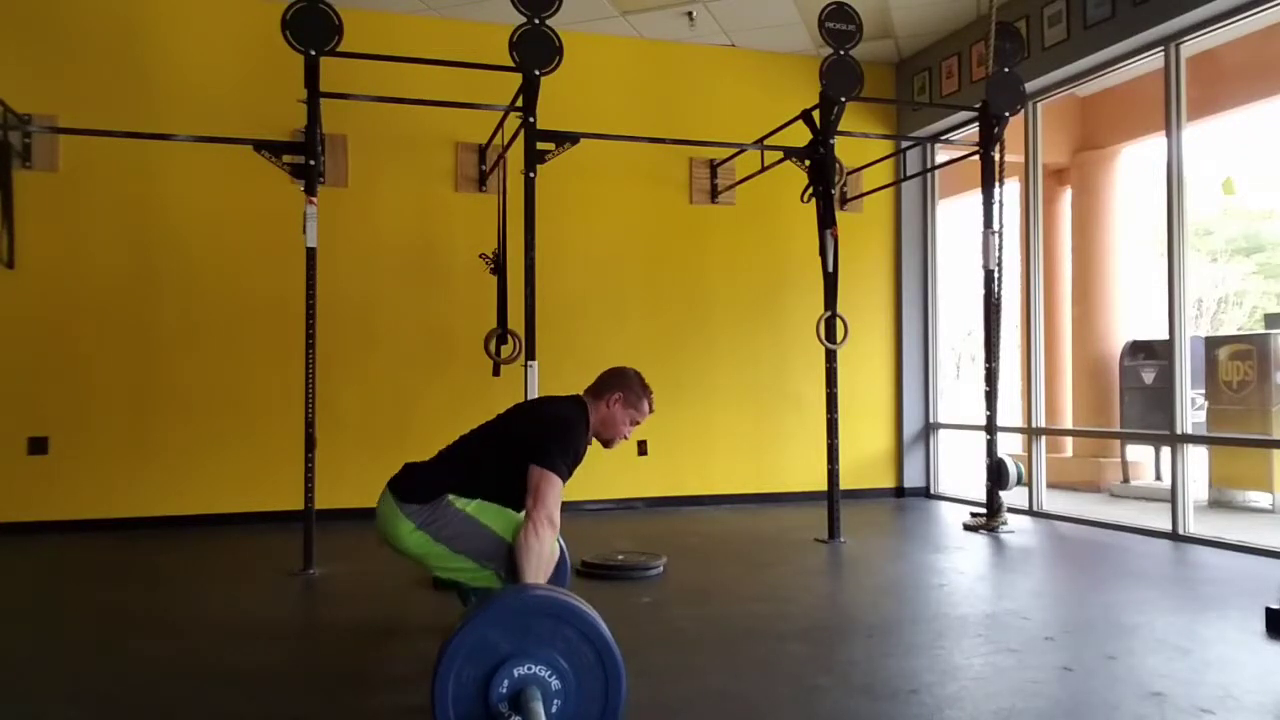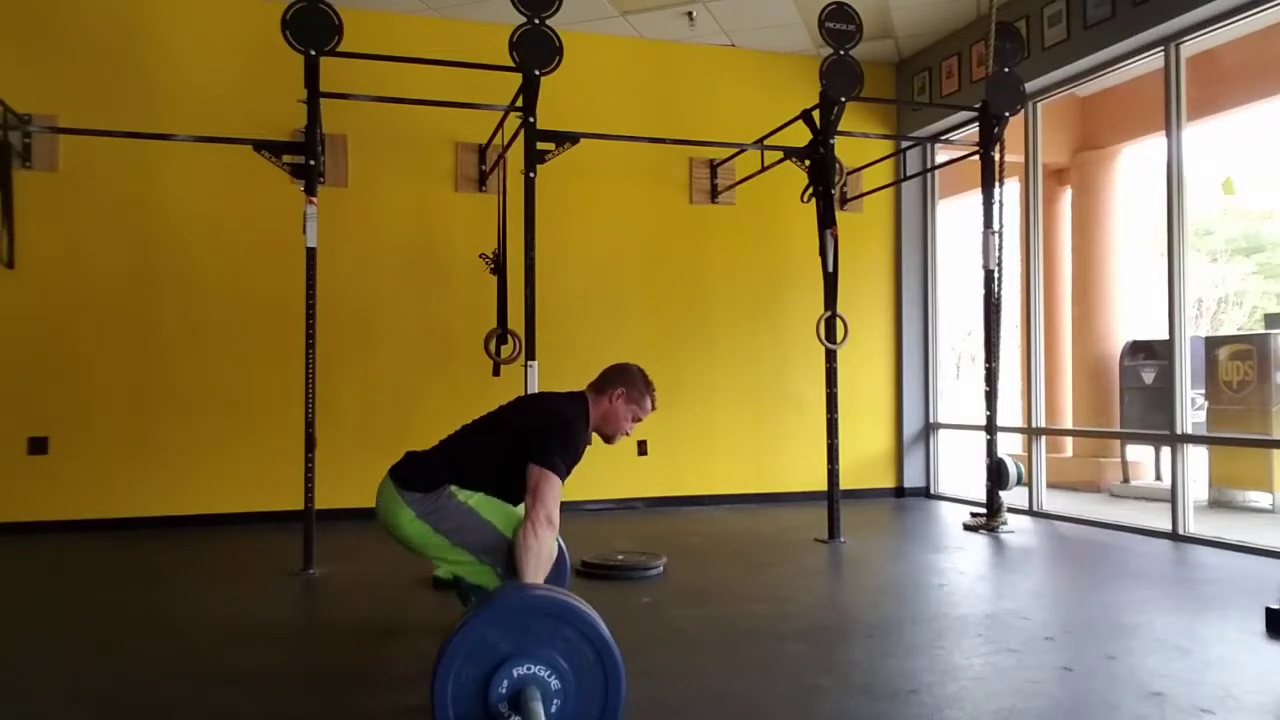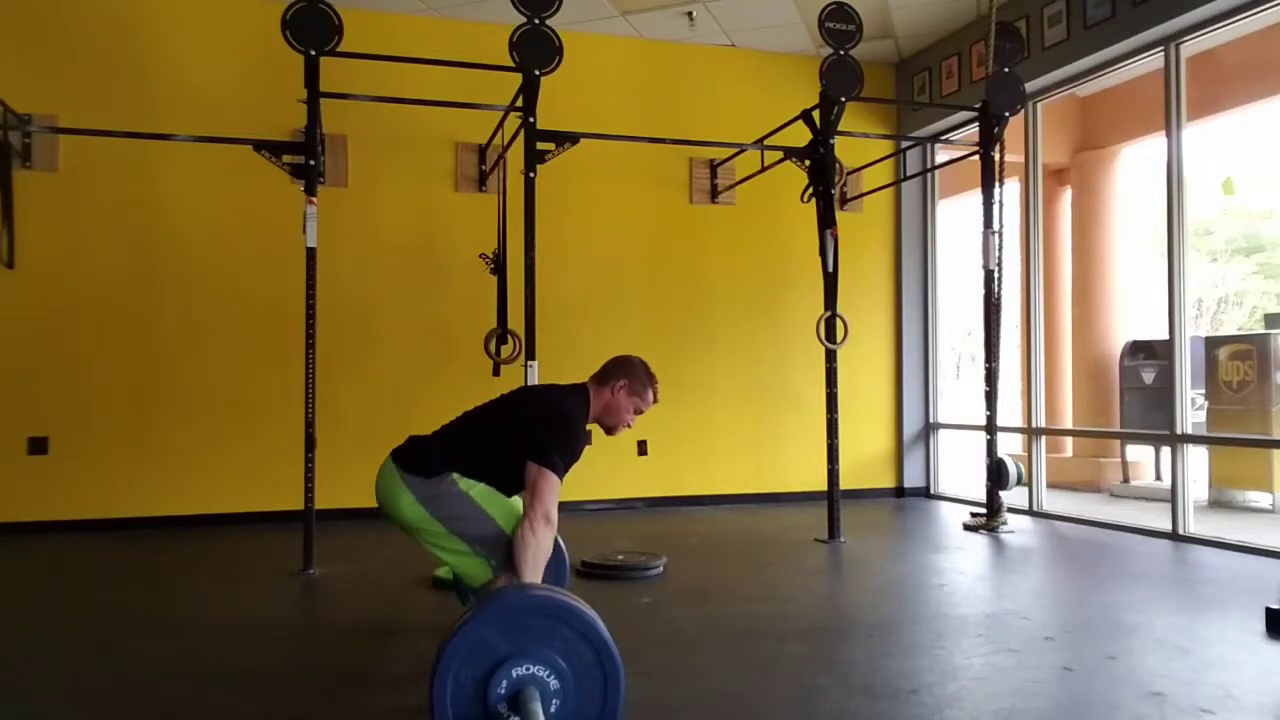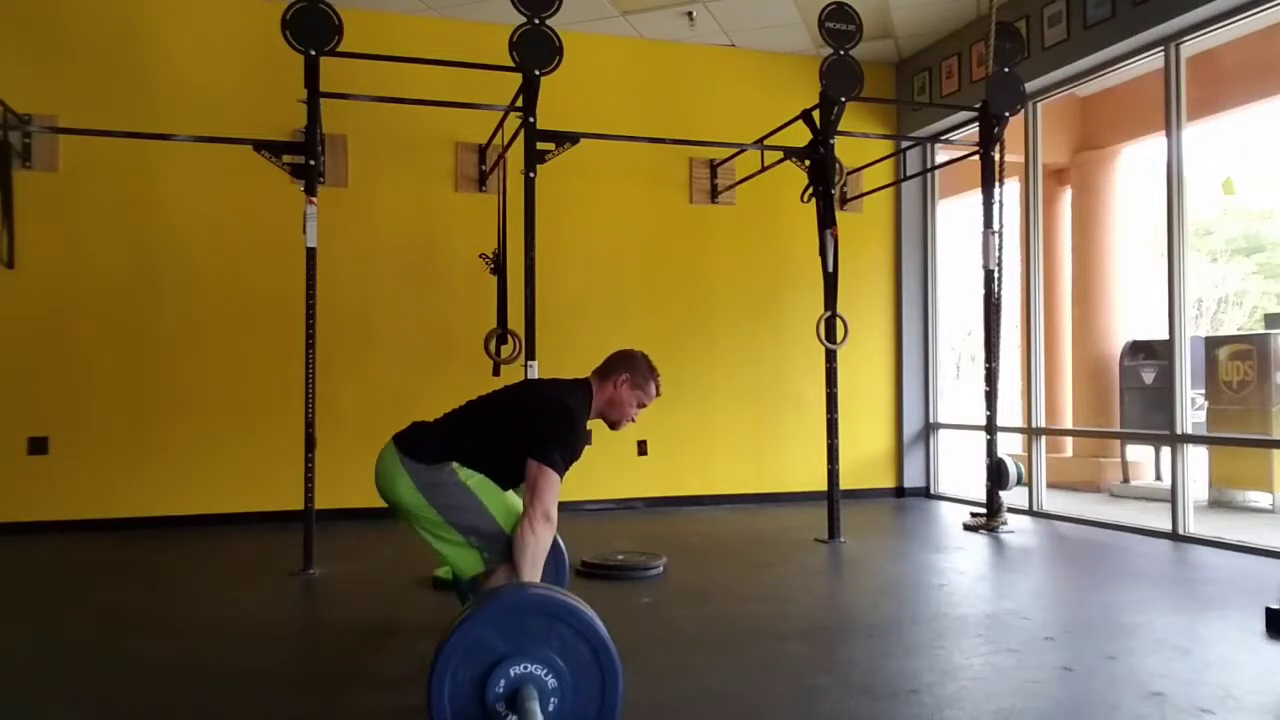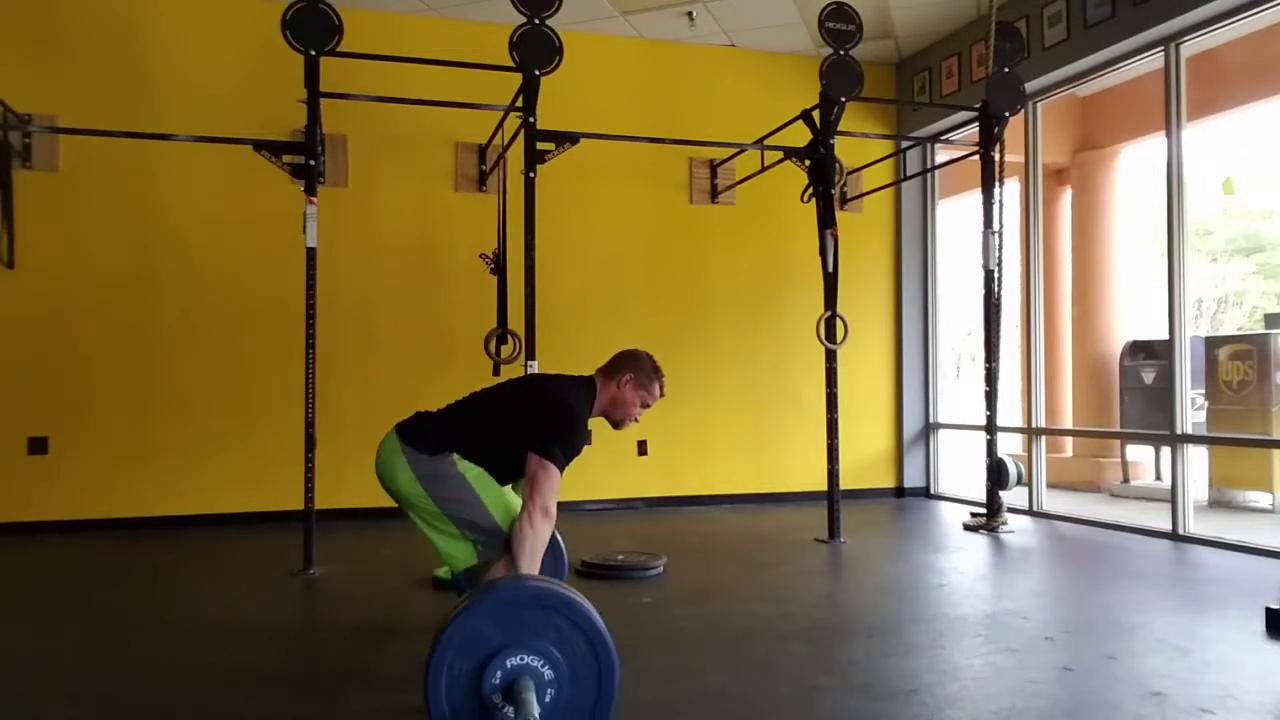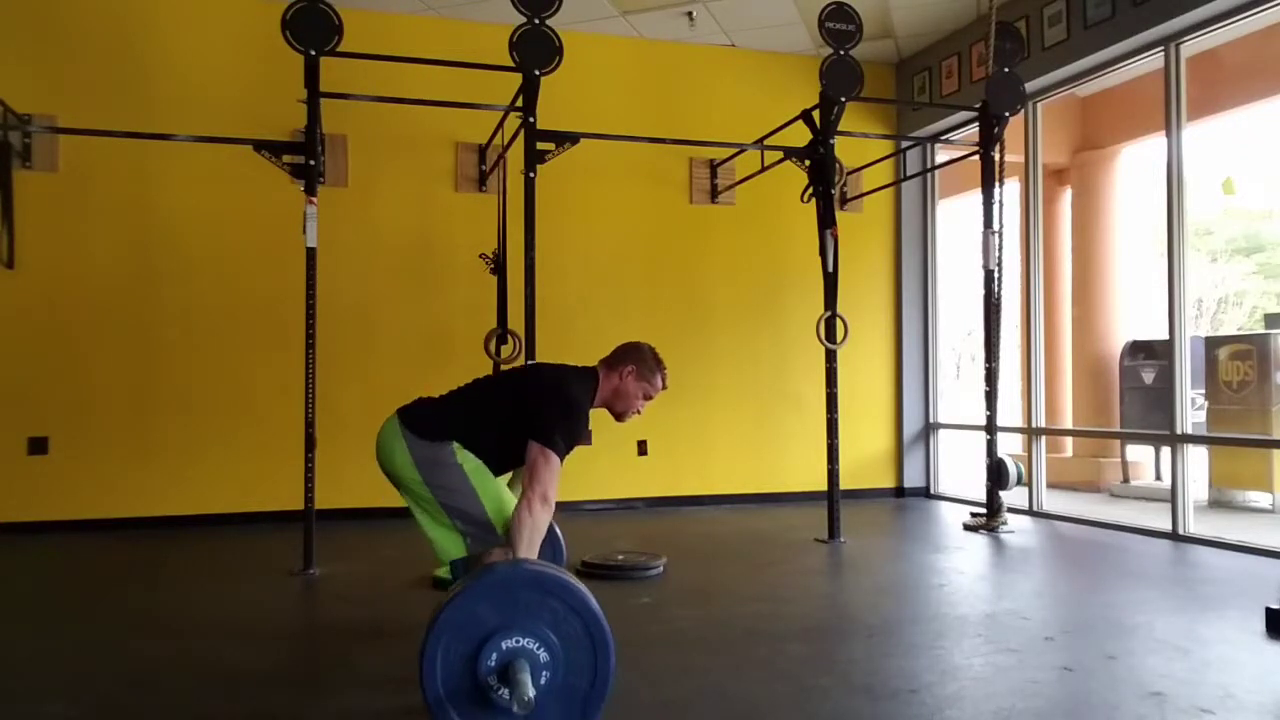
dt=0.1s
person 1, frame 1
left shoulder: (560, 416)
right shoulder: (567, 428)
right elbow: (543, 520)
left hip: (415, 501)
right hip: (420, 509)
right knee: (539, 554)
person 1, frame 2
left shoulder: (562, 412)
right shoulder: (566, 425)
right elbow: (542, 520)
left hip: (418, 492)
right hip: (420, 498)
left knee: (529, 552)
right knee: (537, 554)
person 1, frame 3
left shoulder: (561, 405)
right shoulder: (564, 419)
left elbow: (526, 492)
right elbow: (540, 517)
left hip: (413, 475)
right hip: (420, 481)
left knee: (521, 549)
right knee: (519, 556)
person 1, frame 4
left shoulder: (565, 400)
right shoulder: (566, 414)
right elbow: (540, 515)
left hip: (415, 464)
right hip: (421, 469)
left knee: (516, 547)
right knee: (516, 554)
person 1, frame 5
left shoulder: (568, 398)
right shoulder: (568, 410)
left elbow: (528, 476)
right elbow: (540, 510)
left hip: (414, 452)
right hip: (422, 456)
right knee: (507, 552)
person 1, frame 6
left shoulder: (570, 387)
right shoulder: (569, 399)
left elbow: (529, 466)
right elbow: (539, 497)
left hip: (415, 438)
right hip: (423, 442)
left knee: (500, 537)
right knee: (502, 545)
